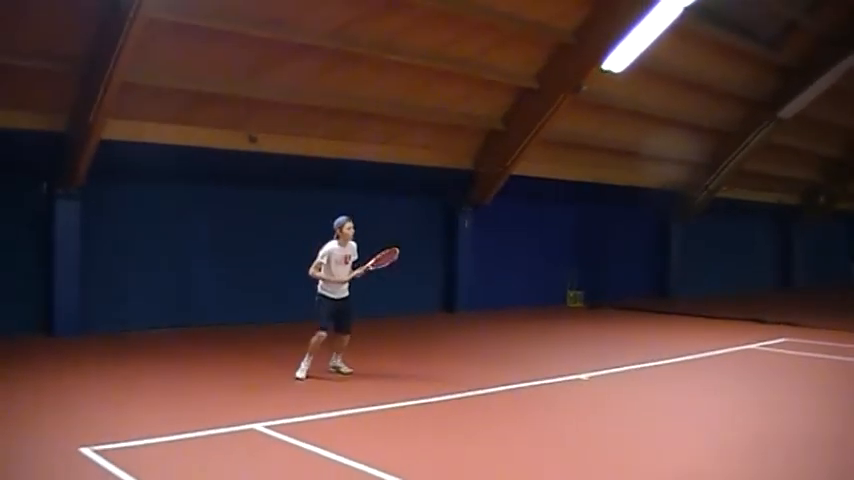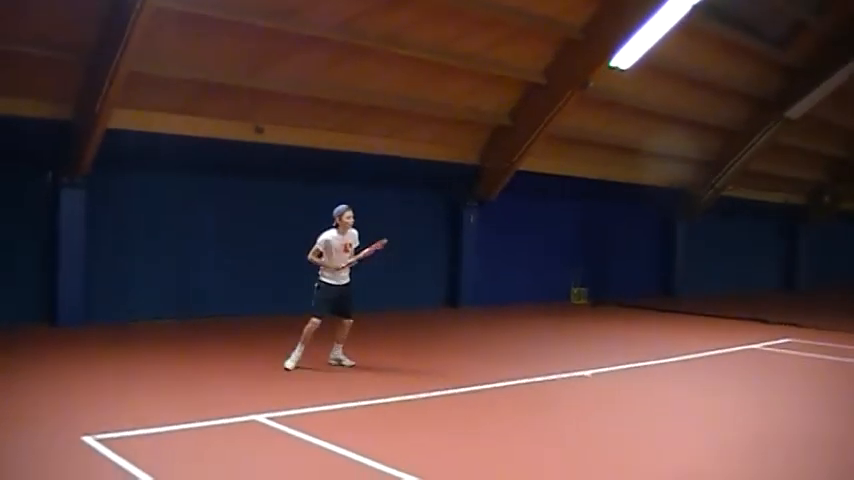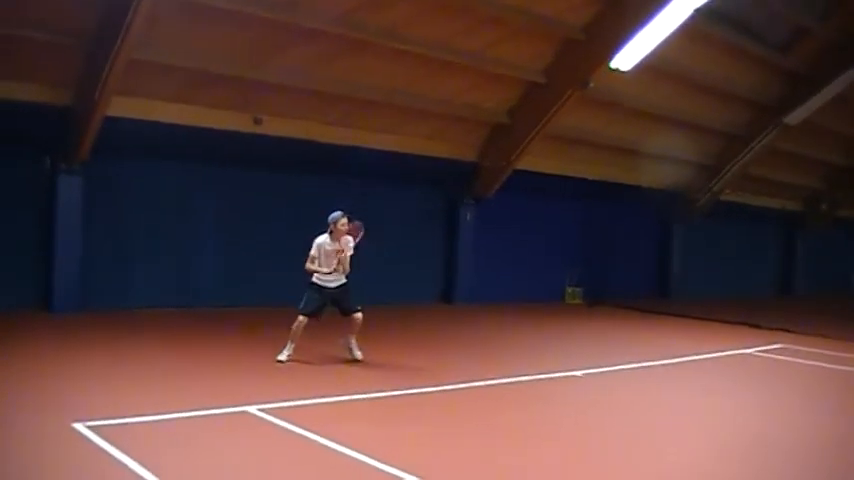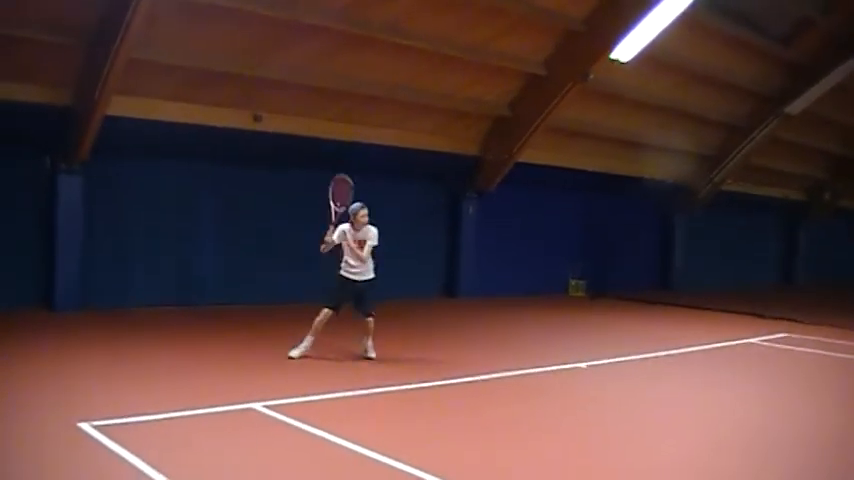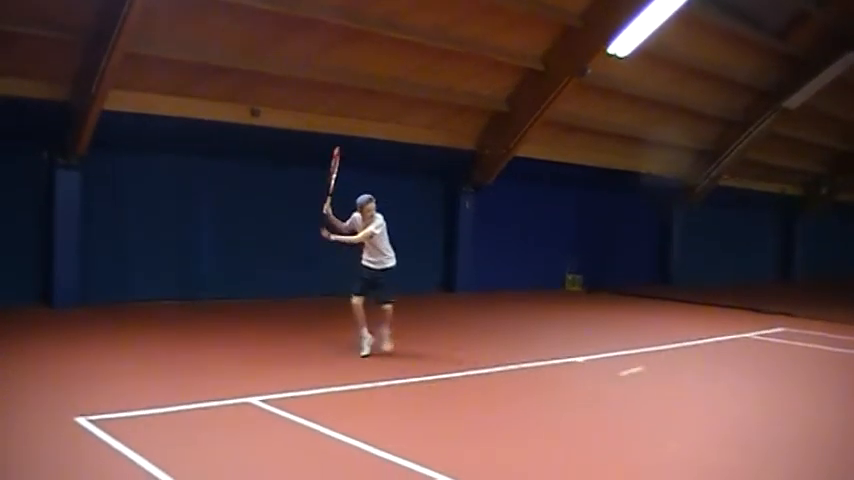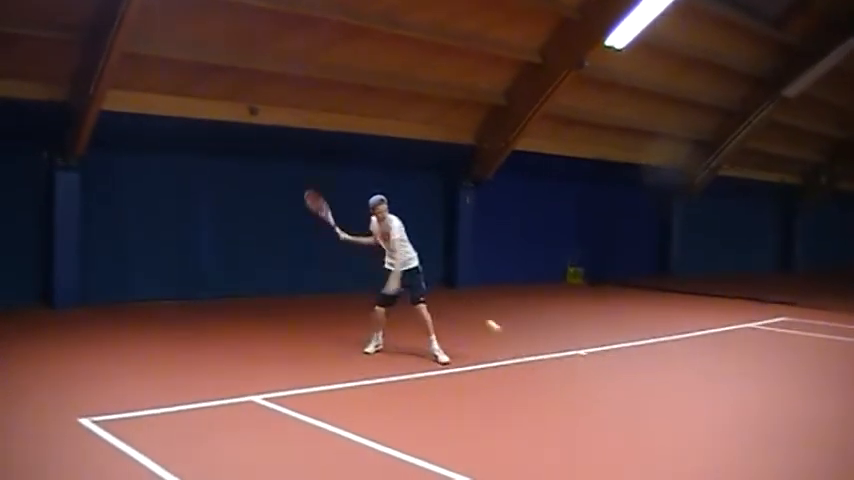
dt=0.2s
person 1, frame 1
left shoulder: (353, 246)
right shoulder: (329, 249)
right elbow: (312, 272)
left wrist: (356, 273)
right wrist: (332, 280)
left hip: (343, 296)
right hip: (326, 296)
left knee: (345, 334)
right knee: (322, 334)
left ankle: (336, 361)
right ankle: (304, 365)
person 1, frame 2
left shoulder: (353, 234)
right shoulder: (327, 237)
left elbow: (350, 260)
right elbow: (311, 257)
left wrist: (354, 259)
right wrist: (331, 265)
left hip: (345, 283)
right hip: (327, 283)
left knee: (347, 321)
right knee: (315, 321)
left ankle: (336, 354)
right ankle: (296, 355)
person 1, frame 3
left shoulder: (349, 241)
right shoulder: (320, 241)
left elbow: (346, 271)
right elbow: (308, 266)
left wrist: (342, 260)
right wrist: (323, 270)
left hip: (340, 286)
right hip: (319, 286)
left knee: (357, 316)
right knee: (301, 319)
left ankle: (351, 342)
right ankle: (288, 350)
person 1, frame 4
left shoulder: (372, 232)
right shoulder: (343, 229)
left elbow: (363, 257)
right elbow: (324, 249)
left wrist: (350, 243)
right wrist: (328, 241)
left hip: (365, 279)
right hip: (345, 277)
left knee: (369, 318)
right knee: (326, 312)
left ankle: (368, 345)
right ankle: (306, 344)
person 1, frame 5
left shoulder: (379, 220)
right shoulder: (356, 217)
left elbow: (358, 239)
right elbow: (343, 228)
left wrist: (333, 237)
right wrist: (330, 216)
left hip: (385, 266)
right hip: (367, 266)
left knee: (386, 306)
right knee: (356, 302)
left ankle: (385, 332)
right ankle: (366, 338)
person 1, frame 6
left shoulder: (394, 222)
right shoulder: (373, 222)
left elbow: (396, 252)
right wrist: (348, 238)
left hip: (411, 268)
right hip: (392, 269)
left knee: (421, 307)
right knee: (379, 309)
left ankle: (435, 348)
right ankle: (377, 340)
